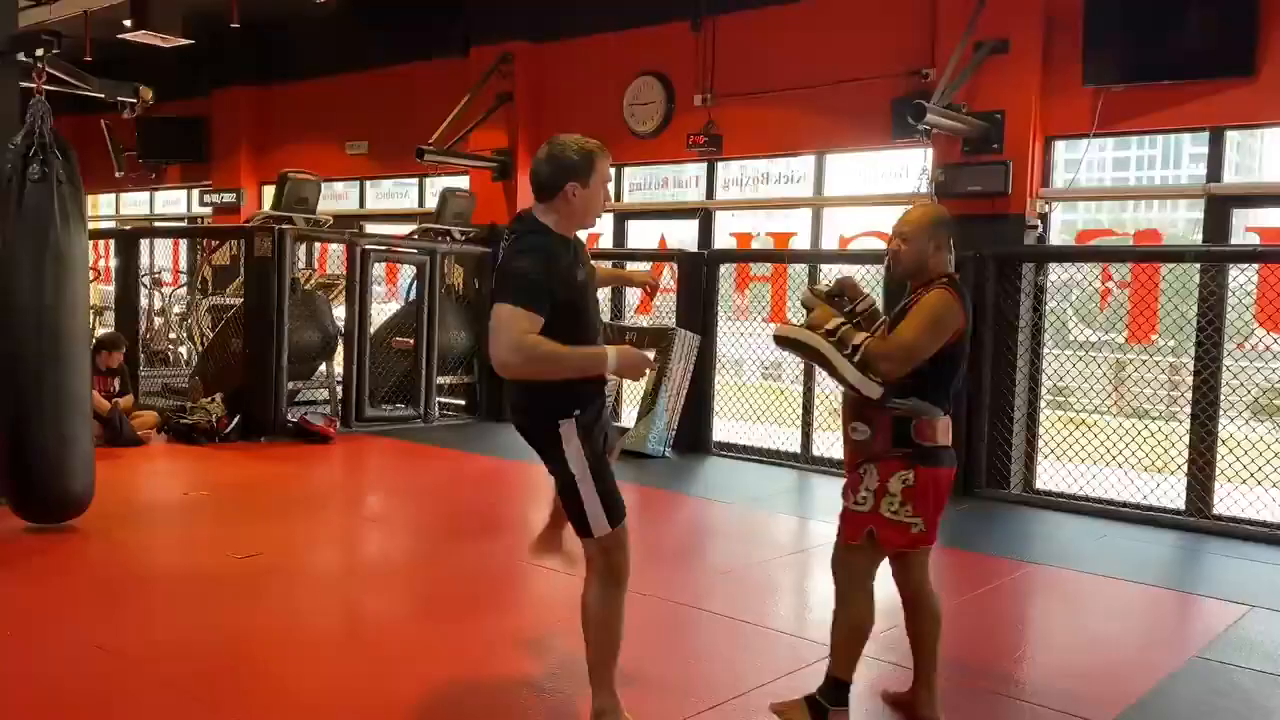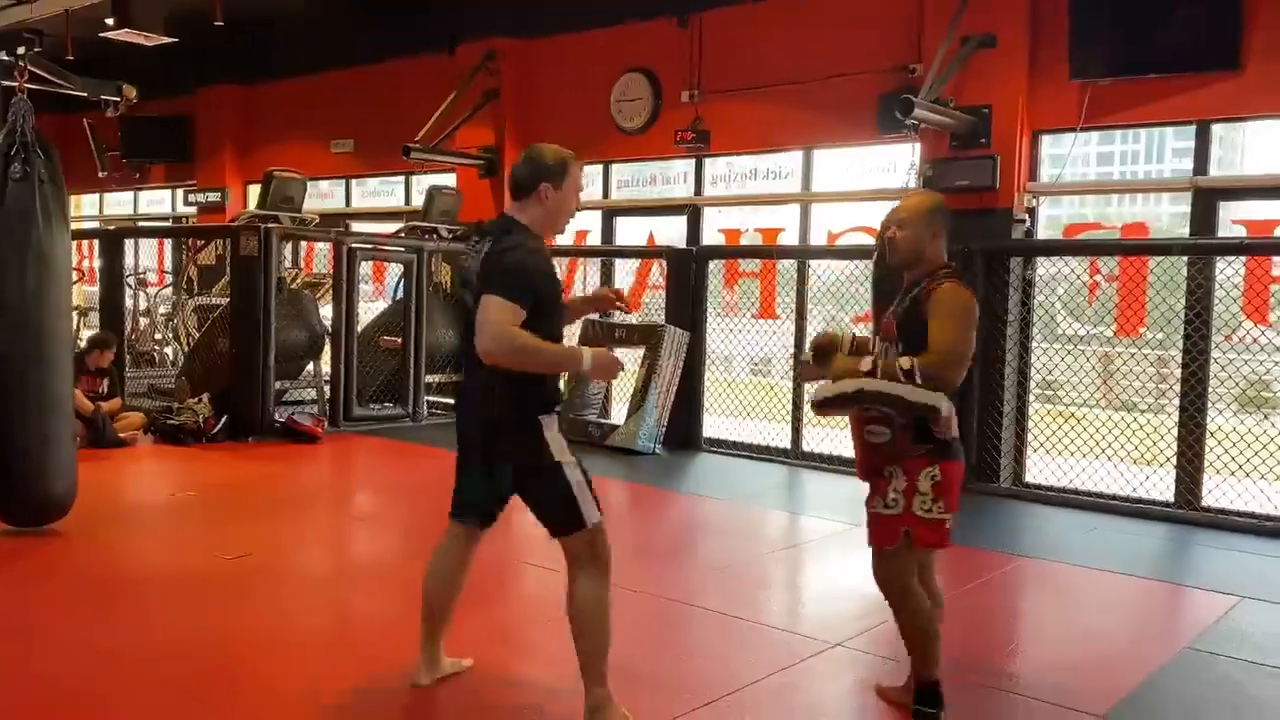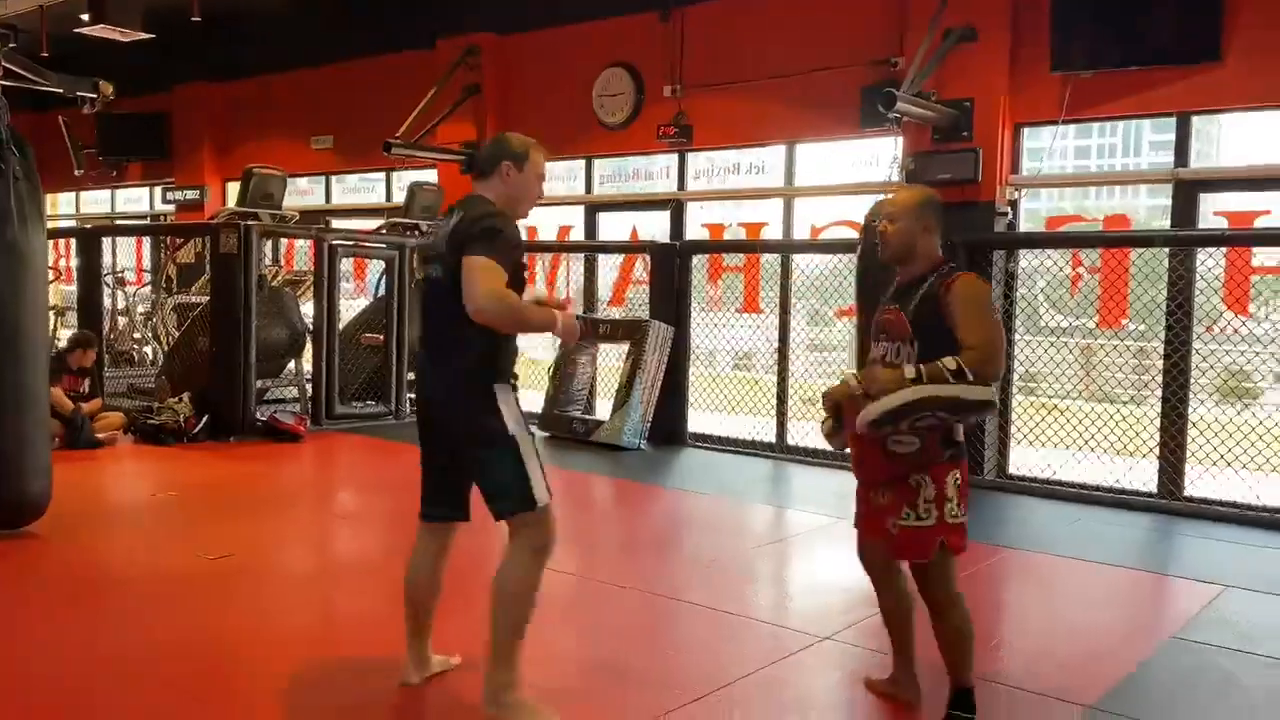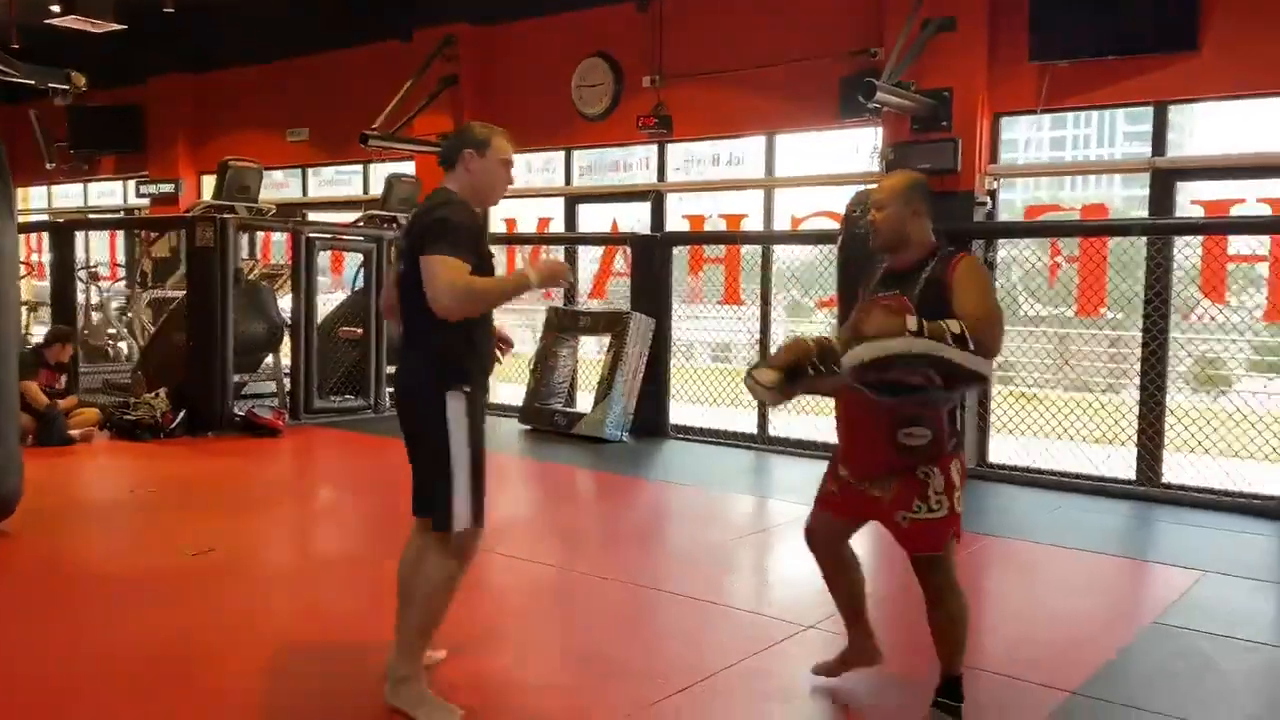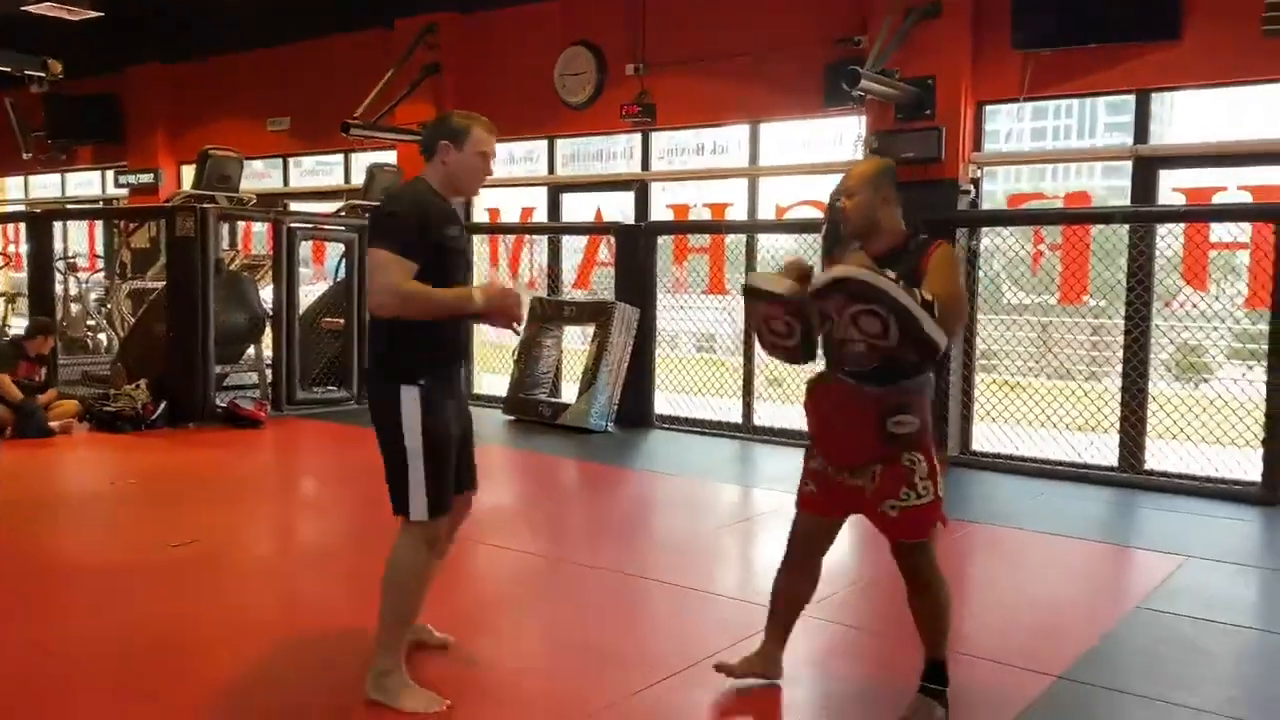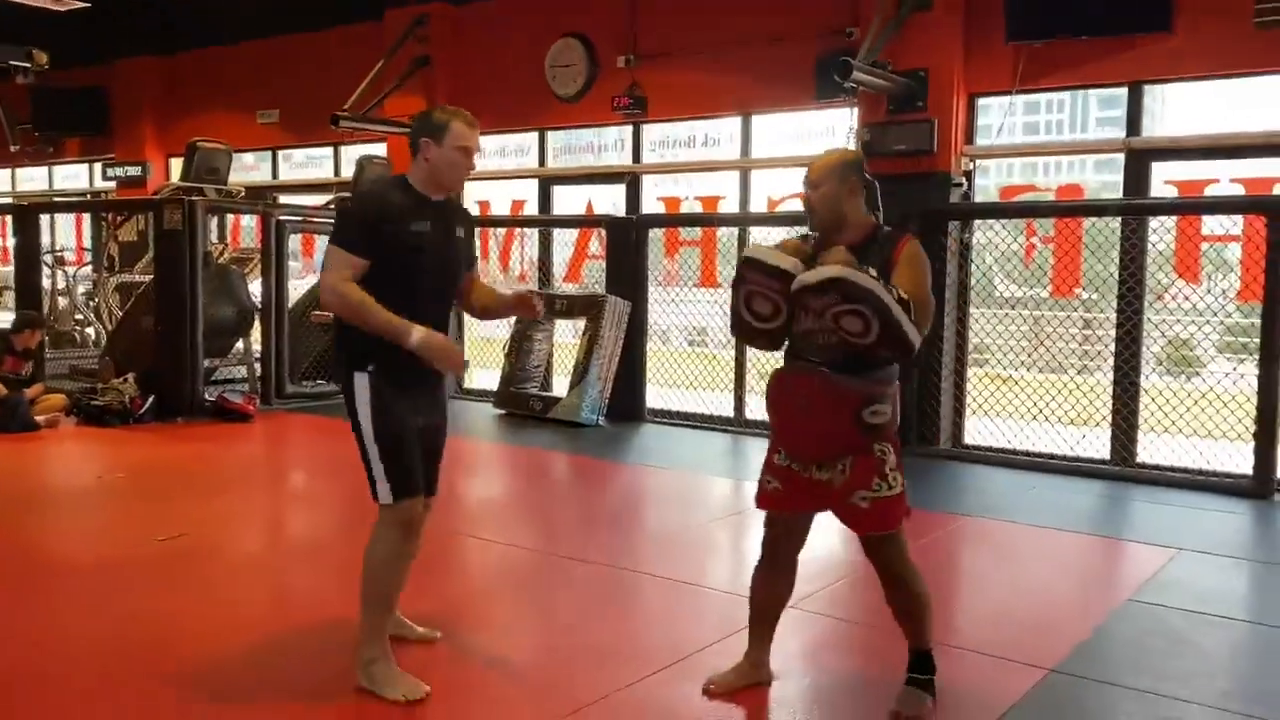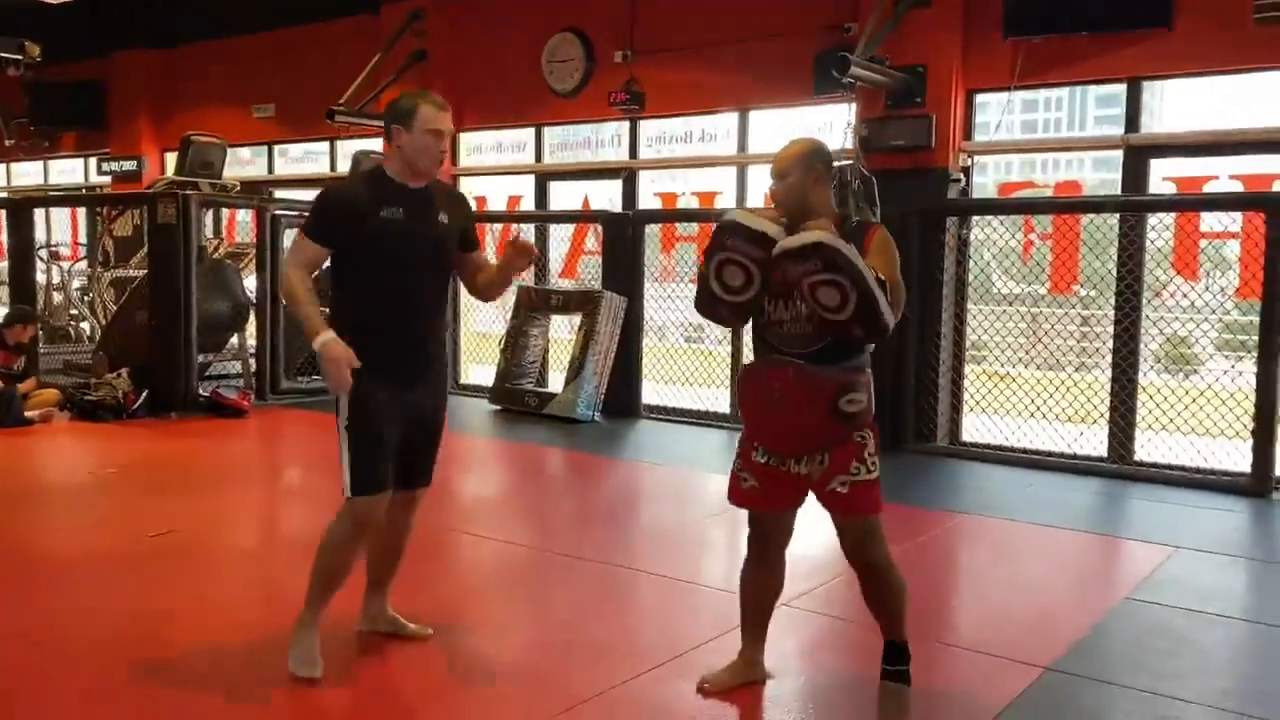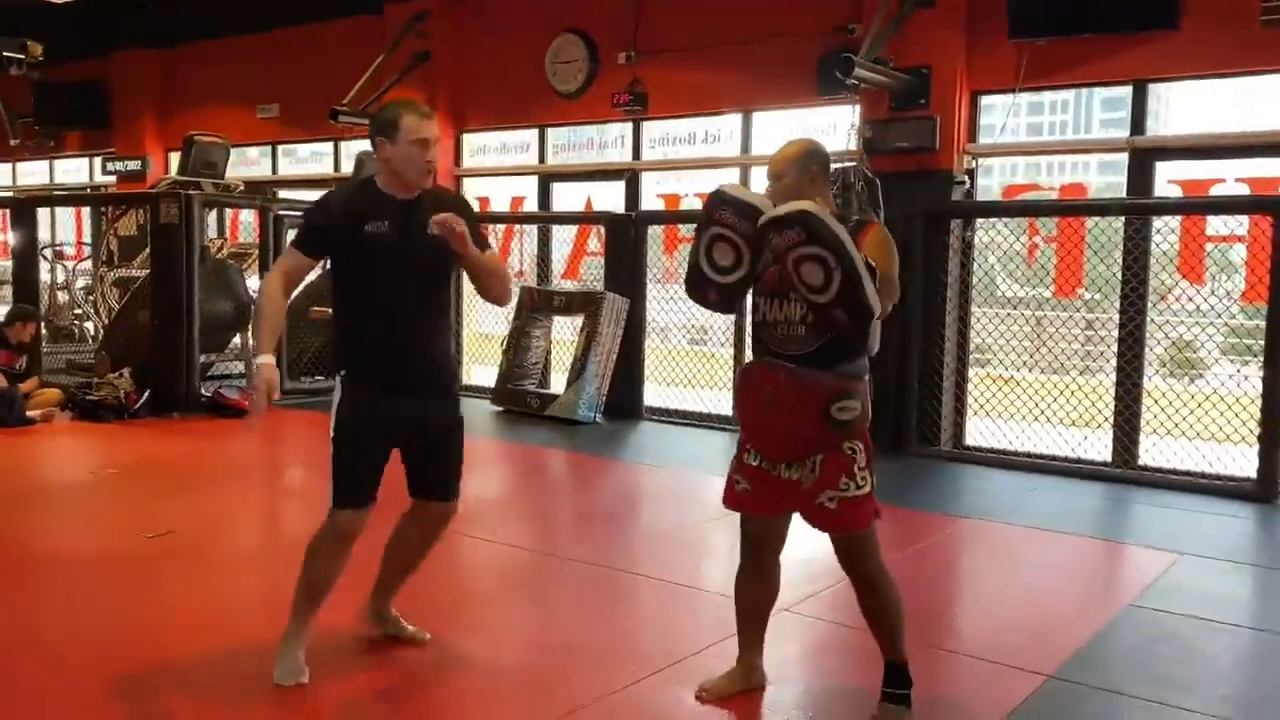
dt=0.2s
person 1, frame 1
left shoulder: (542, 230)
right shoulder: (534, 258)
right elbow: (507, 354)
left wrist: (609, 276)
right wrist: (608, 357)
left hip: (554, 402)
right hip: (559, 413)
right knee: (610, 553)
left ankle: (557, 527)
person 1, frame 2
left shoulder: (496, 240)
right shoulder: (523, 254)
right elbow: (494, 344)
left wrist: (583, 305)
right wrist: (580, 361)
left hip: (480, 411)
right hip: (522, 417)
left knee: (463, 531)
right knee: (588, 551)
left ankle: (429, 657)
person 1, frame 3
left shoulder: (460, 221)
right shoulder: (492, 223)
right elbow: (485, 302)
left wrist: (524, 312)
right wrist: (551, 318)
left hip: (437, 390)
right hip: (477, 394)
left knee: (436, 524)
right knee: (533, 529)
left ankle: (416, 656)
person 1, frame 4
left shoulder: (442, 216)
right shoulder: (451, 216)
left elbow: (397, 306)
right elbow: (449, 297)
left wrist: (481, 332)
right wrist: (529, 276)
left hip: (437, 386)
right hip: (444, 392)
left knee: (433, 524)
right knee: (457, 537)
left ankle: (406, 645)
person 1, frame 5
left shoulder: (447, 213)
right shoulder: (408, 208)
right elbow: (385, 296)
left wrist: (489, 307)
right wrist: (475, 299)
left hip: (441, 382)
right hip: (407, 386)
left knee: (455, 504)
right knee: (425, 524)
left ankle: (403, 621)
person 1, frame 6
left shoulder: (457, 217)
right shoulder: (375, 204)
left elbow: (472, 294)
right elbow: (334, 286)
left wrist: (513, 304)
right wrist: (414, 336)
left hip: (424, 381)
right hip: (379, 376)
left knee: (416, 504)
right knee: (400, 509)
left ankle: (383, 612)
right ankle: (375, 657)
person 1, frame 7
left shoulder: (451, 202)
right shoulder: (351, 196)
left elbow: (481, 286)
right elbow: (296, 270)
left wrist: (508, 266)
right wrist: (326, 338)
left hip: (428, 374)
right hip: (368, 375)
left knee: (405, 496)
right knee: (367, 506)
left ankle: (374, 607)
right ankle: (306, 627)
person 1, frame 8
left shoulder: (449, 205)
right shoulder: (340, 208)
left elbow: (500, 292)
right elbow: (279, 279)
left wrist: (470, 248)
right wrist: (266, 356)
left hip: (436, 384)
right hip: (368, 388)
left knee: (436, 510)
right knee: (347, 522)
left ankle: (380, 607)
right ankle: (294, 637)
person 2, frame 1
left shoulder: (941, 301)
right shoulder: (923, 298)
left elbow: (886, 361)
right elbow: (887, 349)
left wrist: (833, 323)
right wrist: (860, 305)
left hip: (902, 459)
right hip: (906, 454)
left knee: (852, 570)
right knee: (911, 575)
person 2, frame 2
left shoulder: (948, 293)
right shoulder: (911, 289)
left elbow: (946, 370)
left wrist: (863, 364)
right wrist: (849, 350)
left hip: (919, 454)
right hip: (896, 452)
left knee: (895, 573)
right knee: (913, 573)
person 2, frame 3
left shoulder: (958, 288)
right shoulder: (897, 289)
left elbow: (987, 364)
left wrist: (906, 378)
right wrist: (859, 387)
left hip: (925, 461)
right hip: (883, 455)
left knee: (935, 583)
right knee: (880, 563)
right ankle: (904, 677)
person 2, frame 4
left shoulder: (959, 270)
right shoulder: (881, 275)
left elbow: (986, 341)
left wrist: (904, 326)
right wrist: (812, 351)
left hip: (921, 449)
right hip: (864, 439)
left knee: (934, 571)
right knee: (822, 534)
right ankle: (861, 641)
person 2, frame 5
left shoulder: (932, 257)
right shoulder: (840, 257)
left elbow: (945, 324)
left wrist: (878, 279)
left hip: (897, 436)
right hip: (836, 427)
left knee: (916, 558)
right knee: (803, 543)
right ankle: (769, 654)
person 2, frame 6
left shoulder: (898, 251)
right shoulder: (801, 252)
left elbow: (913, 329)
right elbow: (758, 331)
left wrist: (857, 277)
right wrist: (769, 273)
left hip: (862, 428)
right hip: (798, 421)
left knee: (888, 555)
right knee: (778, 543)
right ankle: (756, 659)
person 2, frame 7
left shoulder: (867, 239)
right shoulder: (769, 240)
left elbow: (885, 314)
right hip: (772, 413)
left knee: (864, 545)
right knee: (764, 539)
left ankle: (896, 659)
right ankle: (751, 657)
person 2, frame 8
left shoulder: (865, 236)
right shoulder: (768, 237)
left elbow: (874, 303)
right elbow: (712, 292)
left wrist: (821, 235)
right wrist: (728, 232)
left hip: (832, 422)
right hip: (769, 418)
left knee: (860, 557)
right knee: (757, 544)
right ankle: (749, 664)
